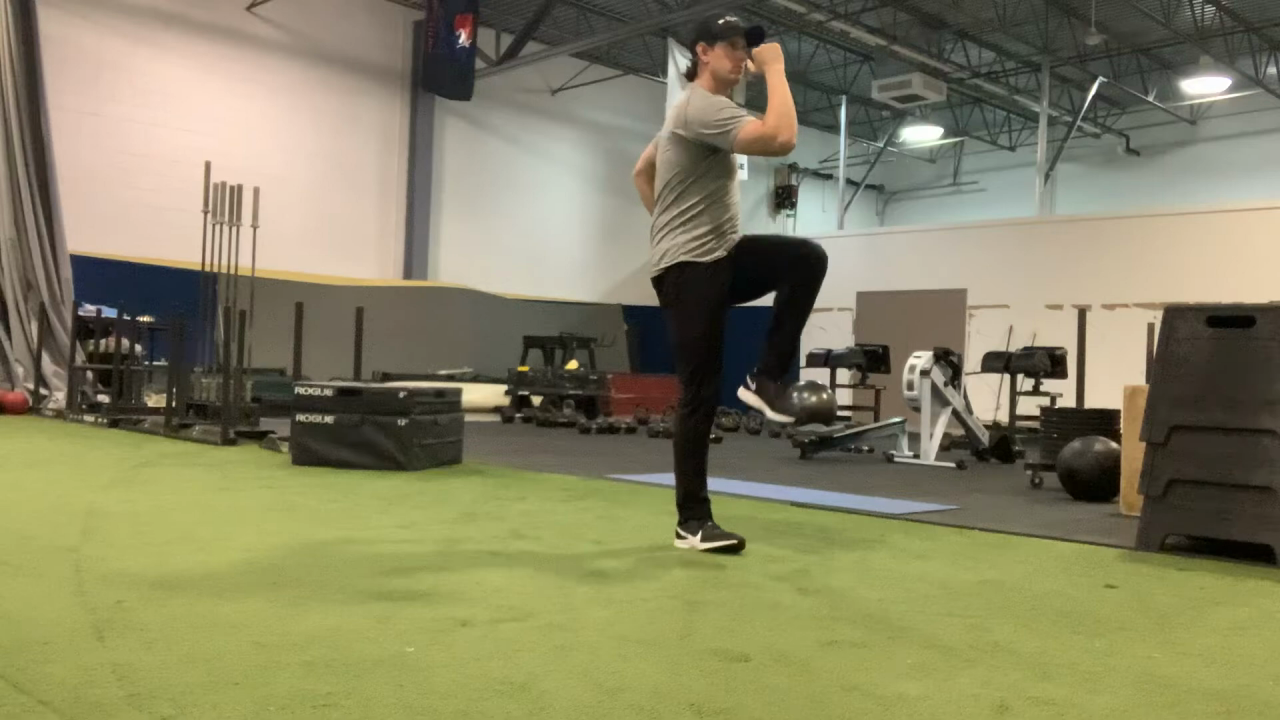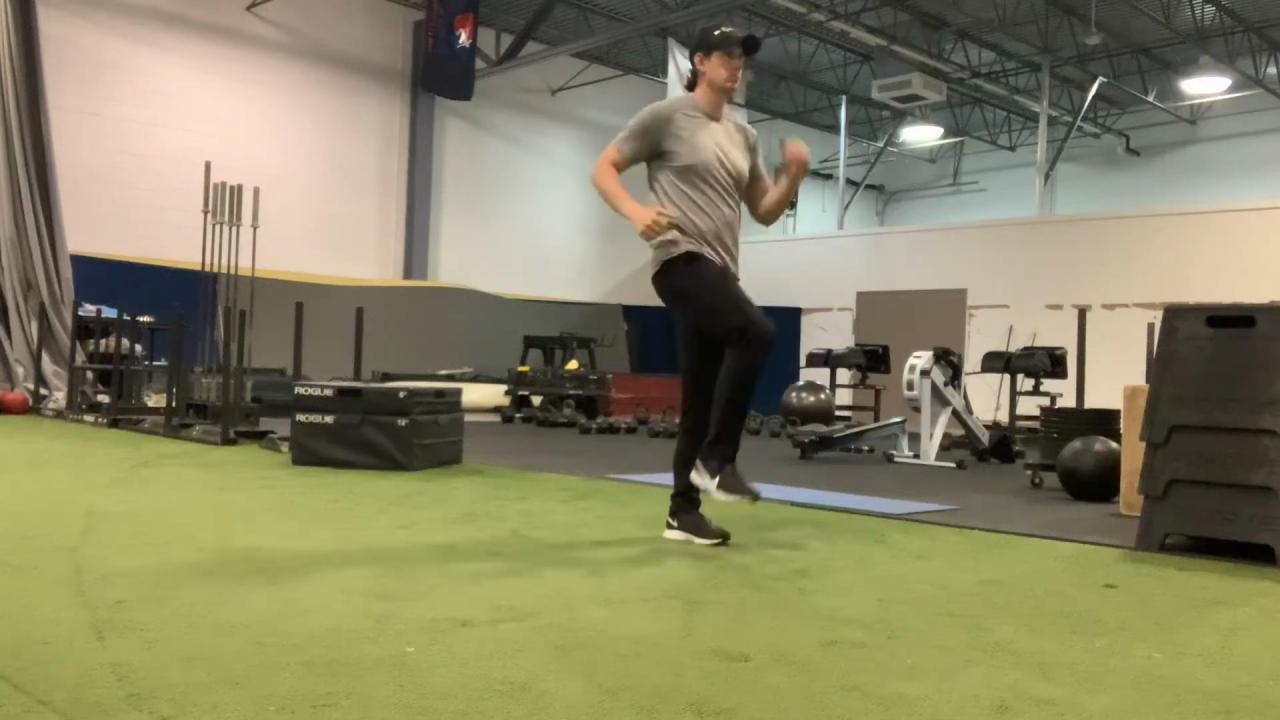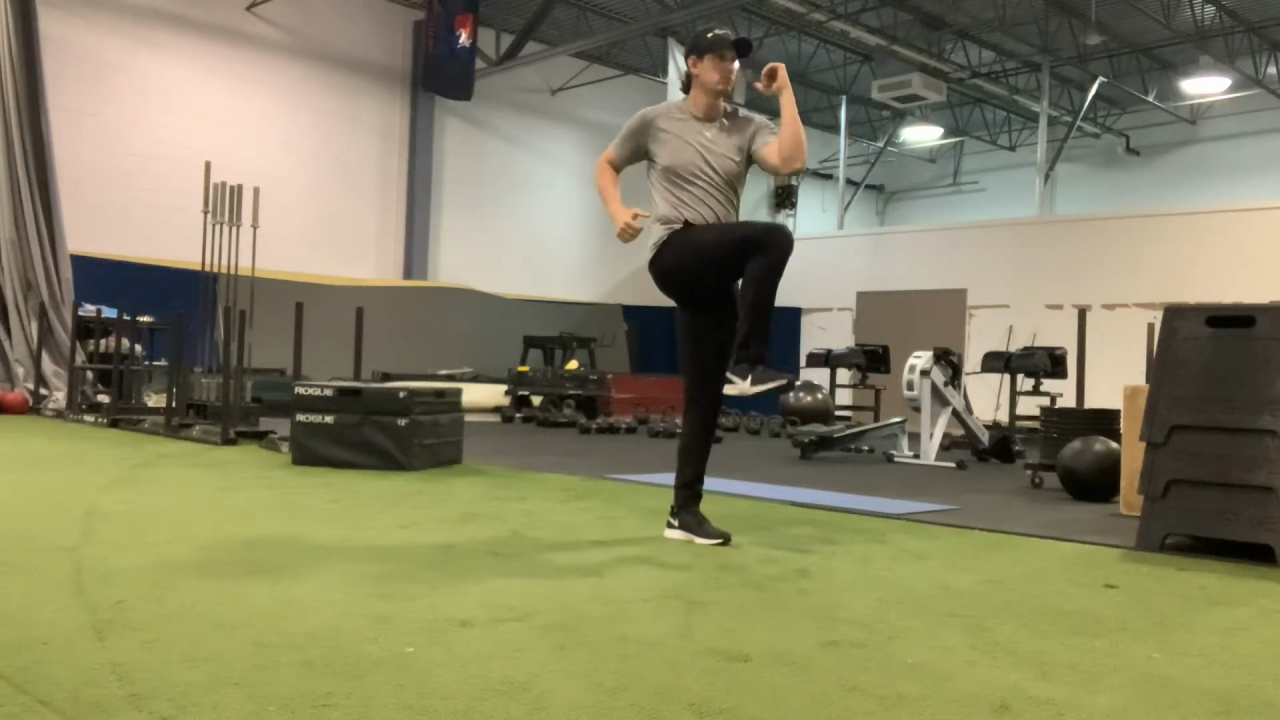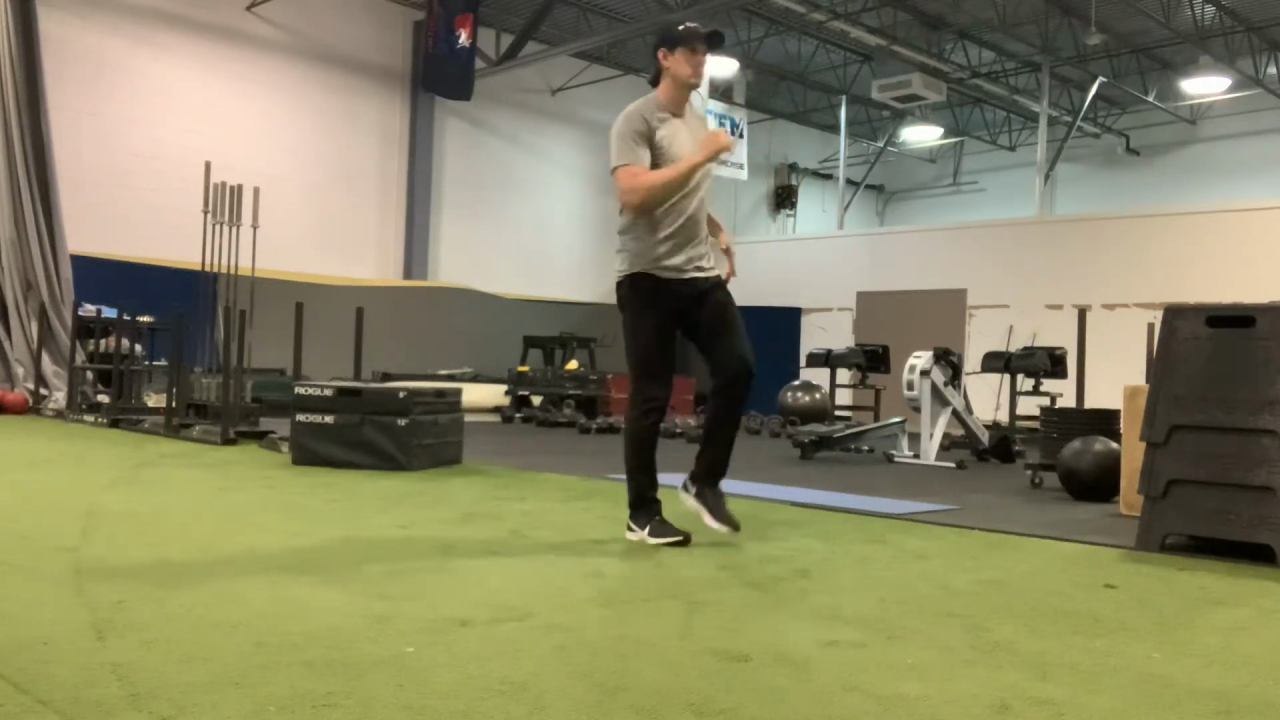
dt=1s
person 1, frame 1
left shoulder: (699, 109)
right shoulder: (702, 107)
left elbow: (641, 171)
right elbow: (781, 139)
left wrist: (669, 222)
right wrist: (775, 70)
left hip: (723, 256)
right hip: (688, 267)
left knee: (808, 258)
right knee: (701, 394)
left ankle: (767, 376)
right ankle: (692, 520)
person 1, frame 2
left shoulder: (742, 136)
right shoulder: (665, 117)
left elbow: (764, 210)
right elbow: (603, 168)
left wrist: (793, 176)
right wrist: (635, 211)
left hip: (720, 273)
right hip: (682, 262)
left knee: (702, 393)
right knee: (756, 333)
left ankle: (684, 510)
right ankle: (715, 462)
person 1, frame 3
left shoulder: (748, 127)
right shoulder: (654, 121)
left elbow: (792, 162)
right elbow: (606, 164)
left wrist: (785, 93)
right wrist: (617, 210)
left hip: (718, 276)
right hip: (677, 256)
left knee: (705, 396)
right knee: (773, 239)
left ankle: (685, 510)
right ankle: (747, 365)
person 1, frame 4
left shoulder: (699, 123)
right shoulder: (638, 119)
right elbow: (633, 192)
left wrist: (717, 232)
right wrist: (699, 156)
left hip: (701, 276)
right hip: (649, 278)
left knee: (738, 371)
right knee: (651, 397)
left ankle: (705, 484)
right ankle: (642, 514)
